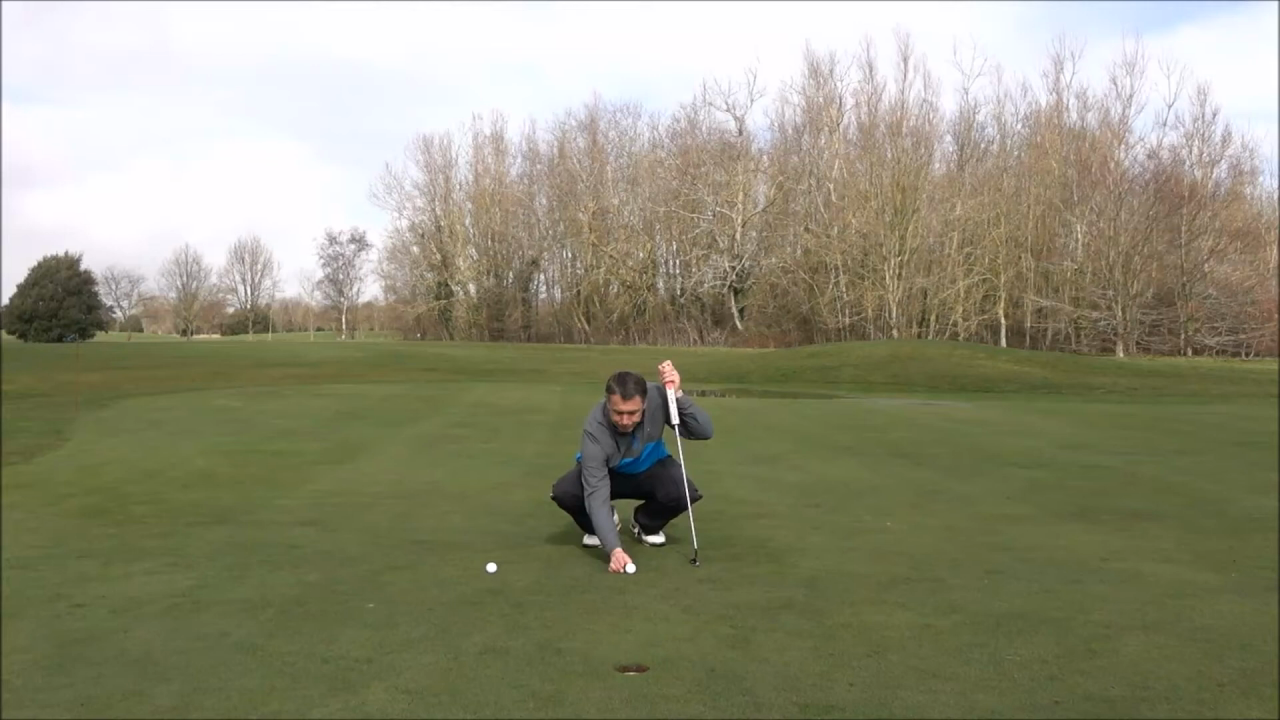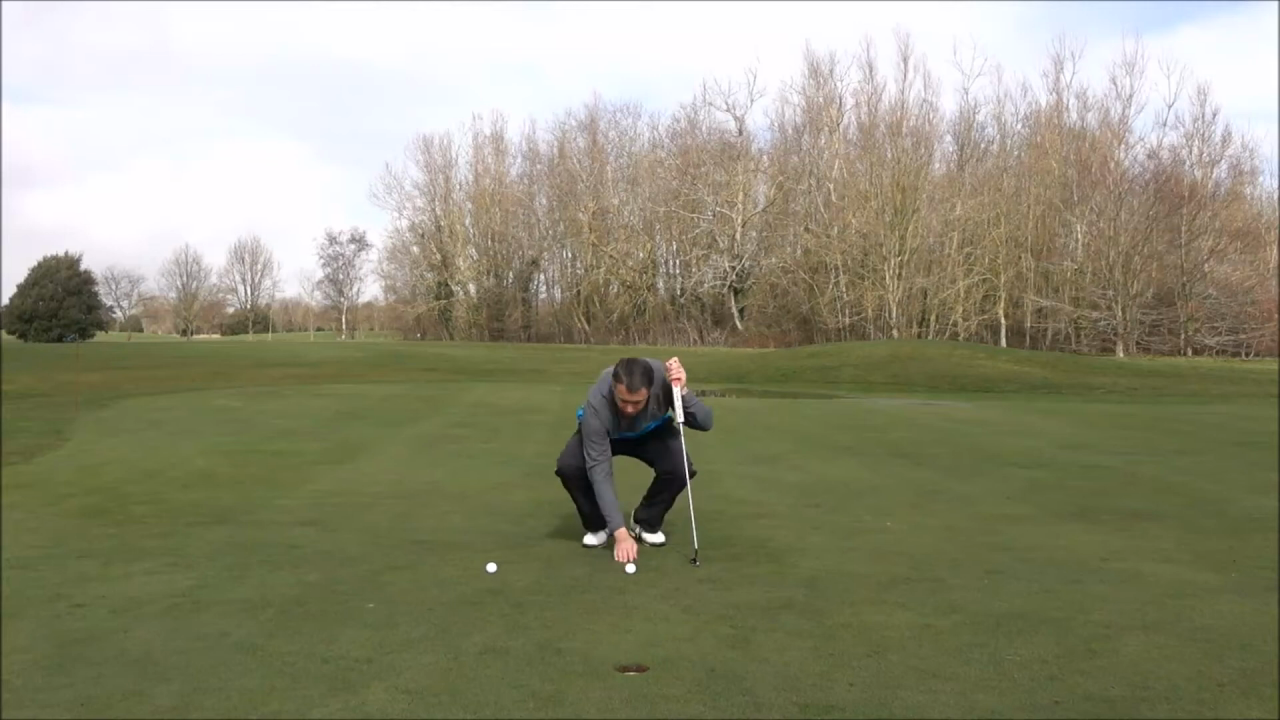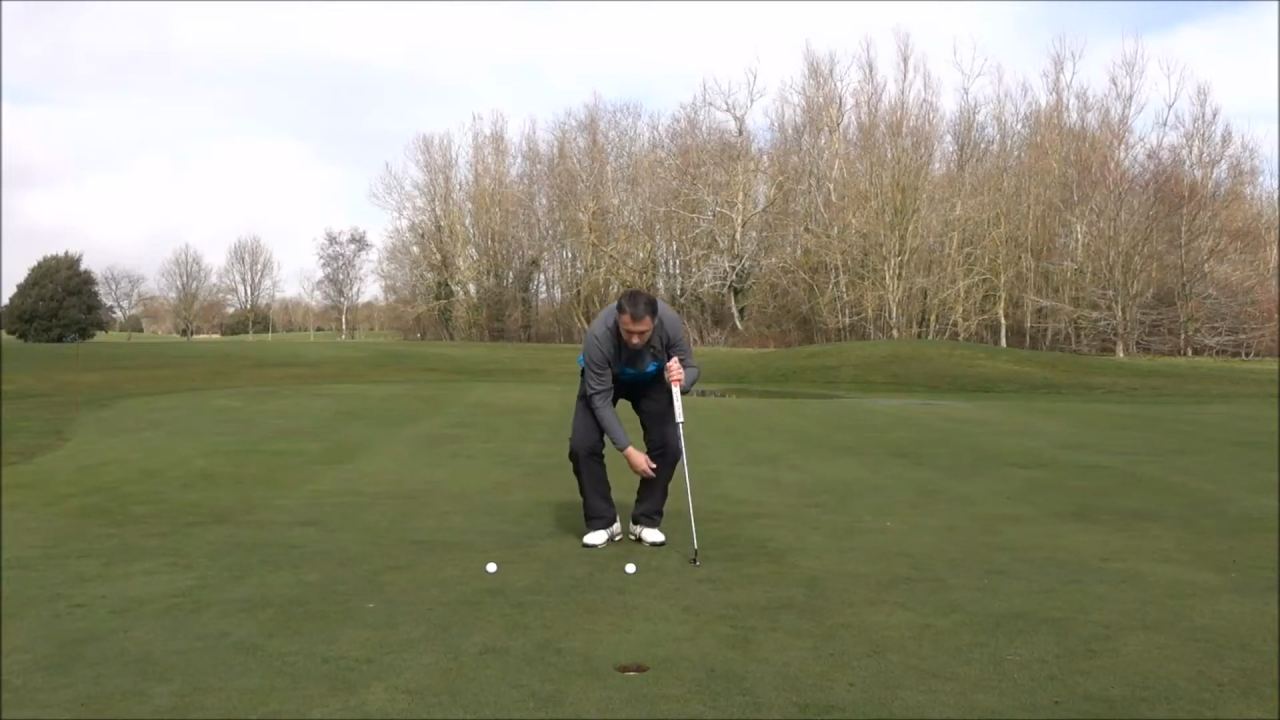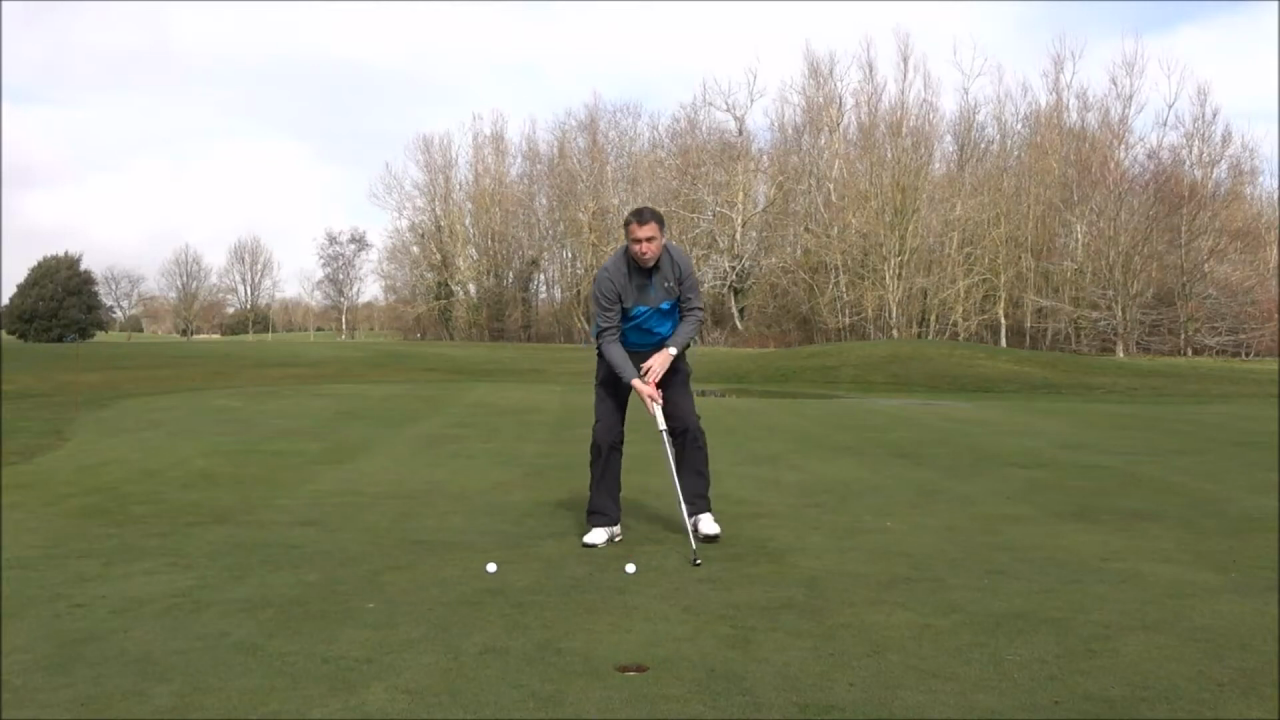
dt=0.3s
person 1, frame 1
left shoulder: (658, 397)
right shoulder: (596, 428)
left elbow: (704, 432)
right elbow: (596, 493)
left wrist: (678, 394)
right wrist: (614, 549)
left hip: (650, 468)
right hip: (606, 474)
left knee: (683, 494)
right knee: (564, 493)
left ankle: (646, 523)
right ankle: (601, 524)
person 1, frame 2
left shoulder: (665, 378)
right shoulder: (598, 402)
left elbow: (704, 422)
right elbow: (600, 471)
left wrist: (683, 392)
right wrist: (621, 532)
left hip: (652, 431)
right hip: (605, 434)
left knee: (678, 468)
right knee: (570, 467)
left ankle: (646, 523)
right ankle: (599, 525)
person 1, frame 3
left shoulder: (669, 321)
right shoulder: (599, 334)
left elbow: (691, 369)
right elbow: (601, 398)
left wrist: (682, 378)
right wrist: (627, 450)
left hip: (651, 380)
right hip: (603, 381)
left knee: (667, 445)
right knee: (583, 445)
left ankle: (645, 520)
right ankle: (603, 522)
person 1, frame 4
left shoulder: (679, 262)
right shoulder: (610, 274)
left elbow: (693, 312)
right elbow: (608, 336)
left wrist: (669, 352)
right wrist: (635, 382)
left hip: (664, 354)
right hip: (620, 358)
left knee: (688, 427)
right knee: (605, 436)
left ankle: (699, 510)
right ankle: (605, 522)
